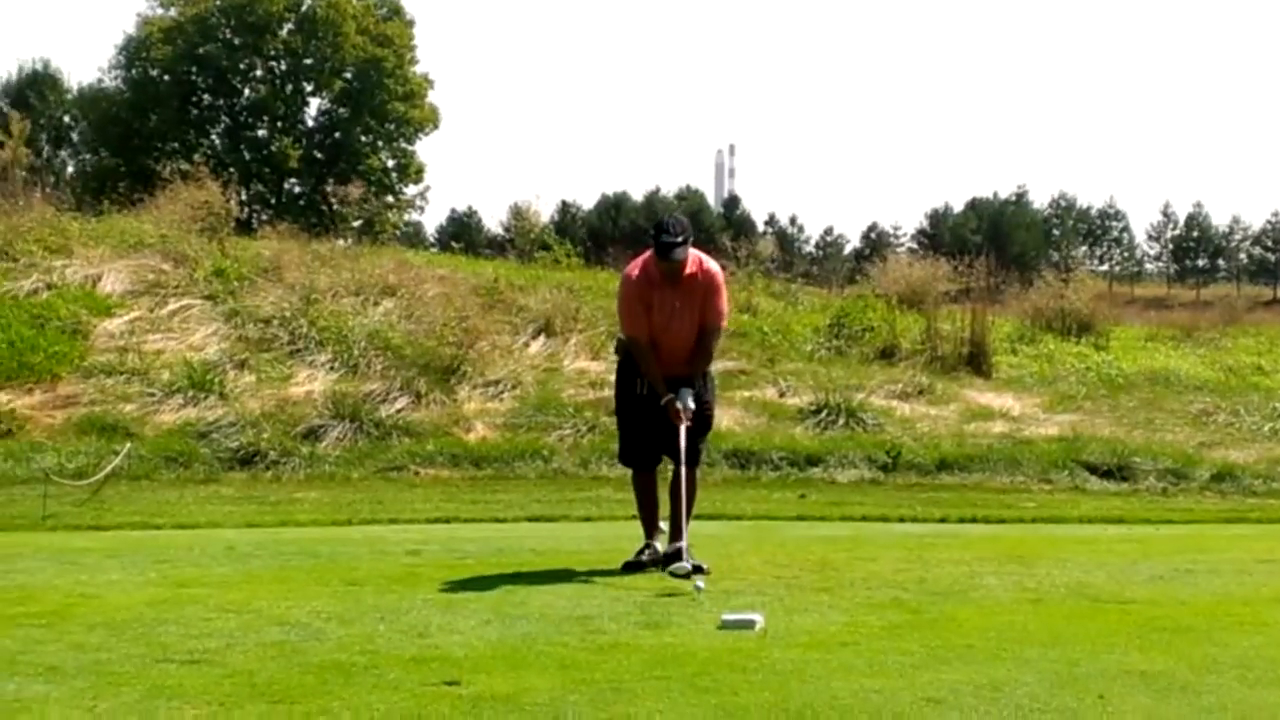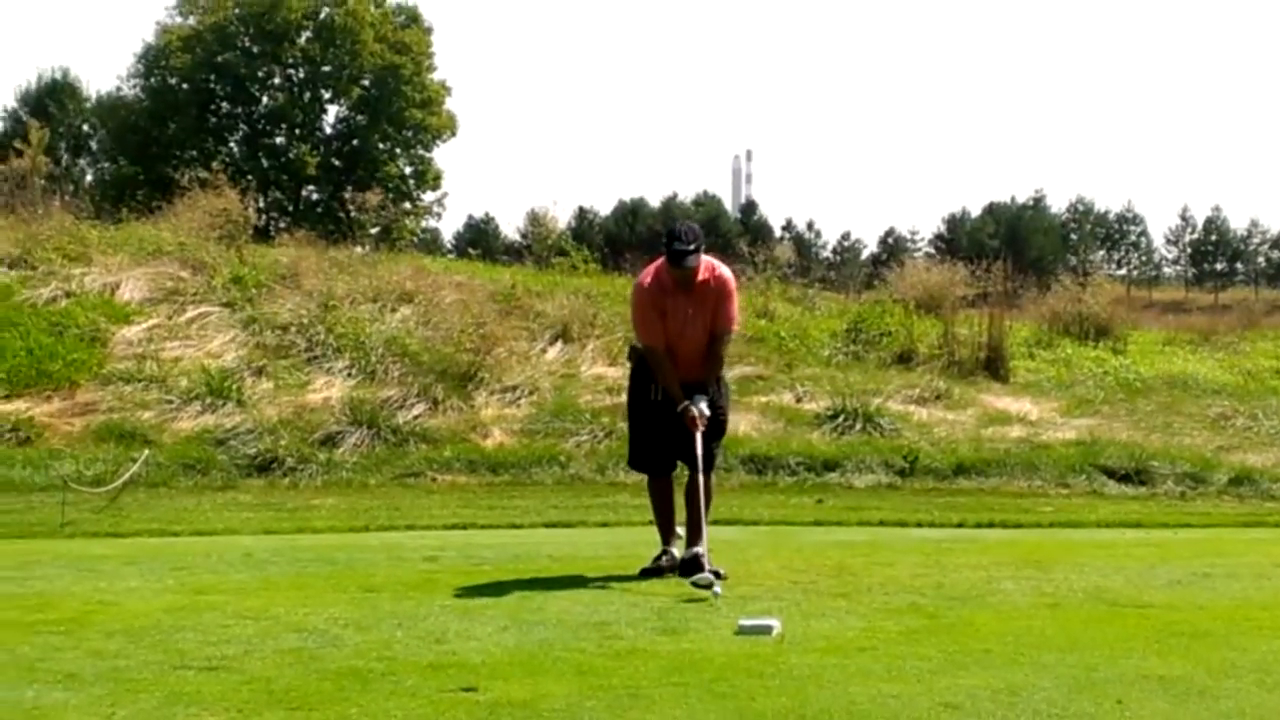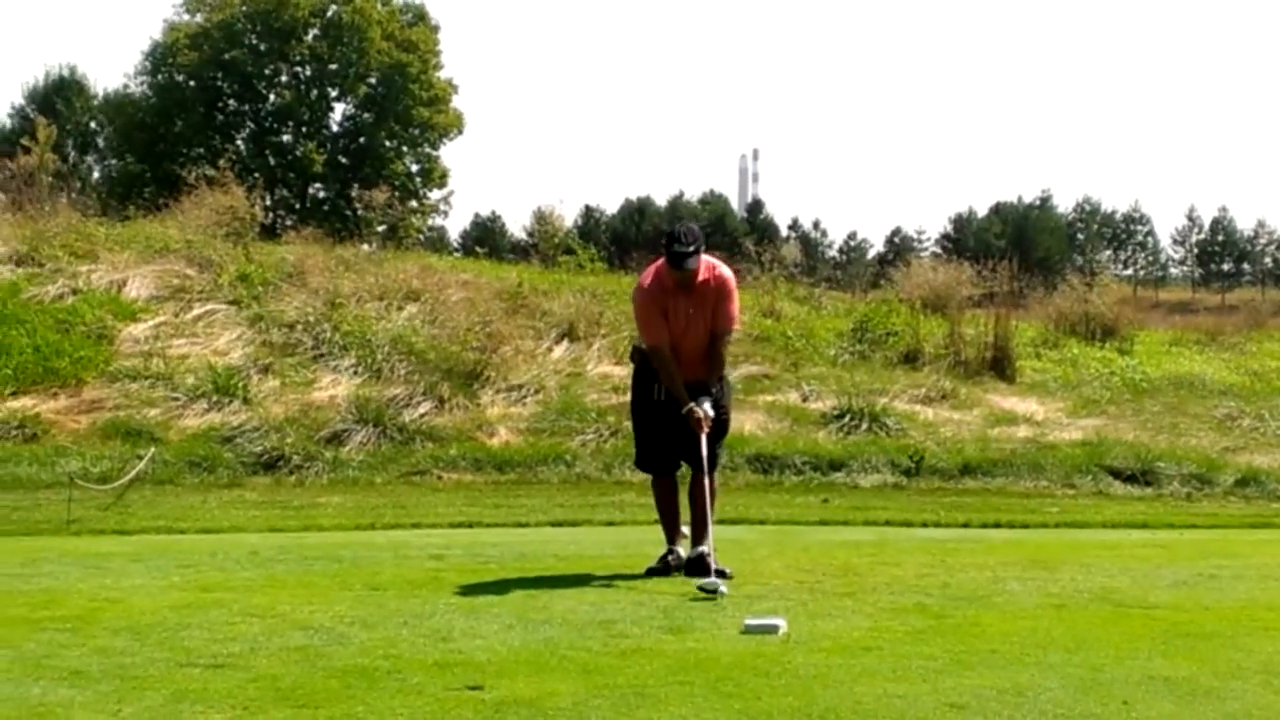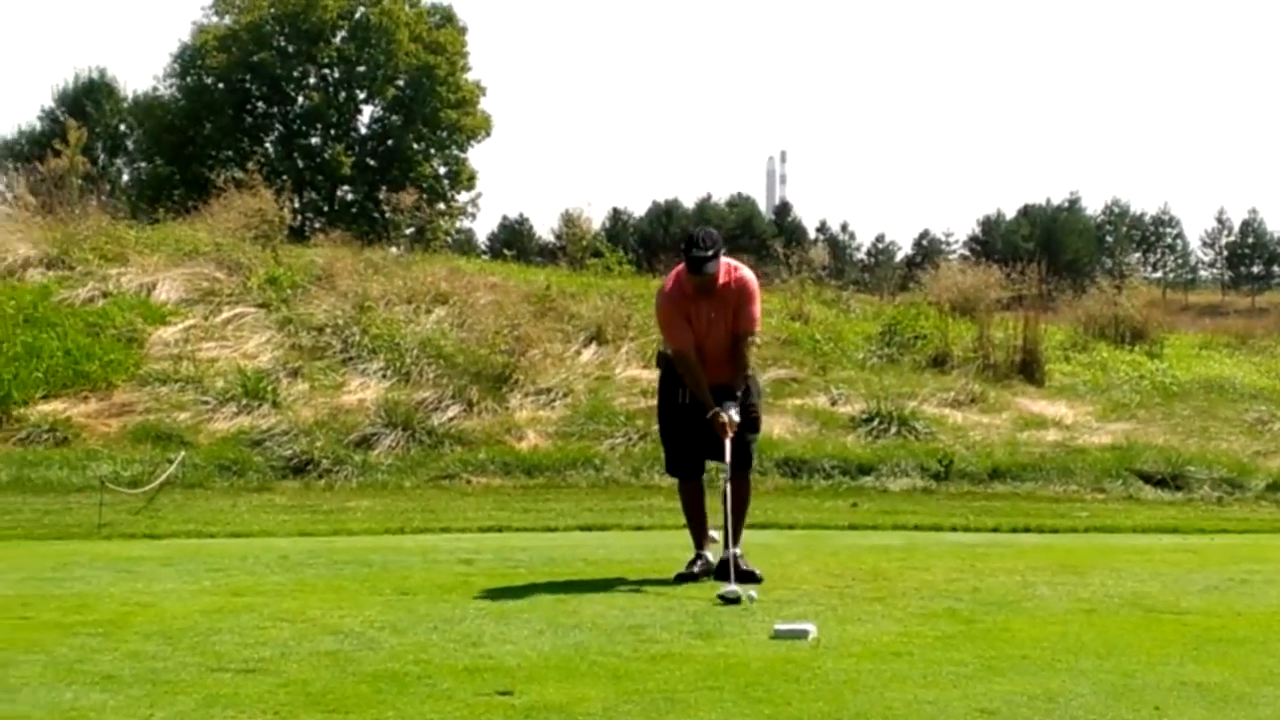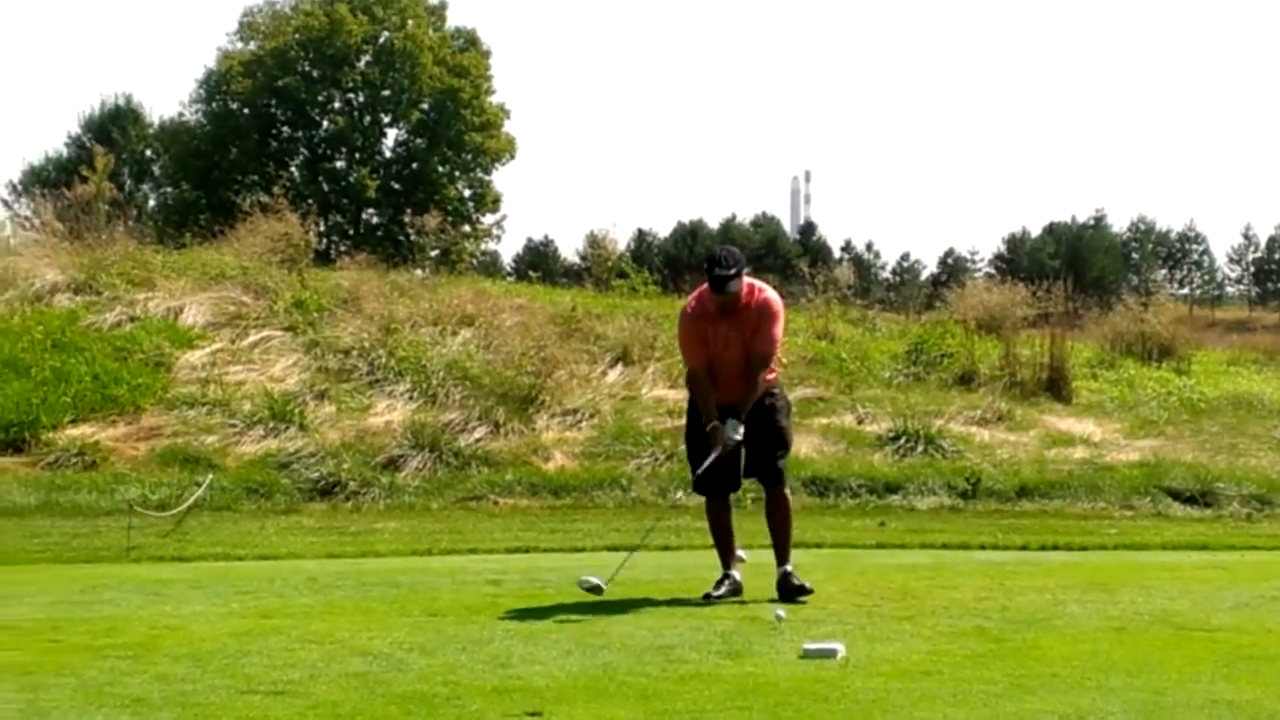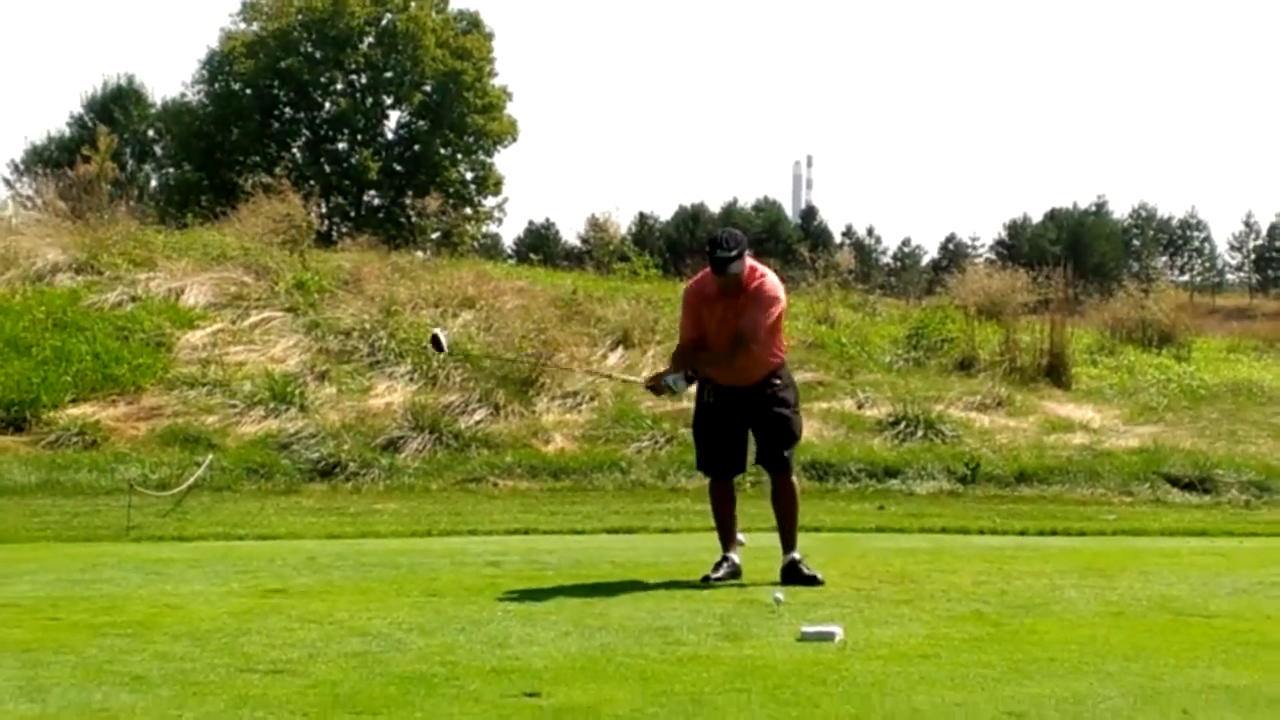
dt=0.2s
person 1, frame 1
left shoulder: (710, 274)
right shoulder: (634, 279)
left elbow: (710, 335)
right elbow: (638, 345)
left wrist: (689, 388)
right wrist: (665, 397)
left hip: (692, 375)
right hip: (642, 375)
left knee: (688, 461)
right knee: (642, 461)
left ankle: (678, 546)
right ankle: (651, 543)
person 1, frame 2
left shoulder: (722, 279)
right shoulder: (647, 287)
left elbow: (720, 342)
right elbow: (654, 353)
left wrist: (703, 396)
right wrist: (681, 404)
left hip: (705, 380)
right hip: (655, 382)
left knee: (702, 467)
right knee: (658, 468)
left ankle: (694, 551)
right ankle: (668, 549)
person 1, frame 3
left shoulder: (722, 279)
right shoulder: (648, 288)
left elbow: (720, 342)
right elbow: (661, 355)
left wrist: (707, 396)
right wrist: (686, 406)
left hip: (708, 379)
right hip: (658, 381)
left knee: (705, 466)
right knee: (662, 467)
left ankle: (699, 551)
right ankle: (673, 549)
person 1, frame 4
left shoulder: (744, 281)
right shoulder: (670, 294)
left elbow: (742, 345)
right elbow: (685, 359)
left wrist: (732, 401)
right wrist: (710, 410)
left hip: (734, 381)
right hip: (683, 384)
left knee: (742, 465)
right knee: (688, 471)
left ankle: (733, 553)
right ankle: (702, 554)
person 1, frame 5
left shoulder: (767, 302)
right shoulder: (692, 312)
left elbow: (758, 366)
right elbow: (698, 374)
left wrist: (739, 418)
right wrist: (711, 422)
left hip: (761, 399)
right hip: (712, 404)
left knee: (775, 481)
right knee: (715, 490)
left ankle: (785, 571)
right ankle: (729, 574)
person 1, frame 6
left shoulder: (767, 288)
right shoulder: (696, 290)
left elbow: (740, 345)
right elbow: (691, 344)
left wrist: (686, 375)
right wrist: (673, 374)
left hip: (767, 384)
right hip: (719, 388)
left knee: (781, 468)
right knee: (720, 473)
left ankle: (791, 559)
right ankle: (730, 556)
